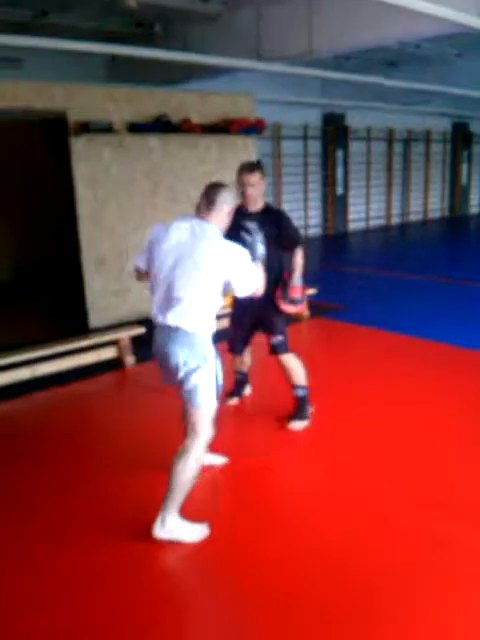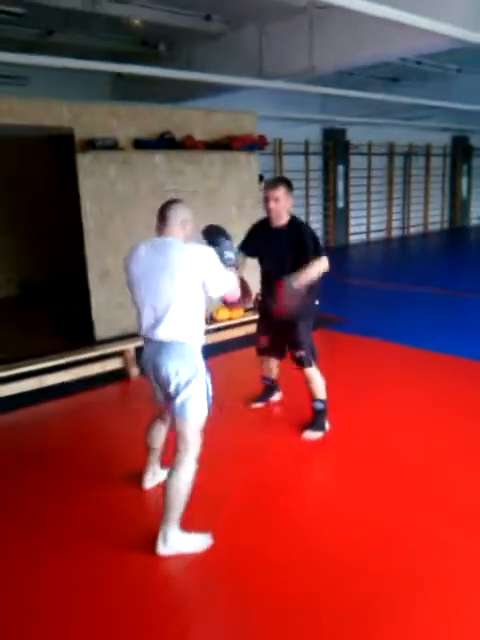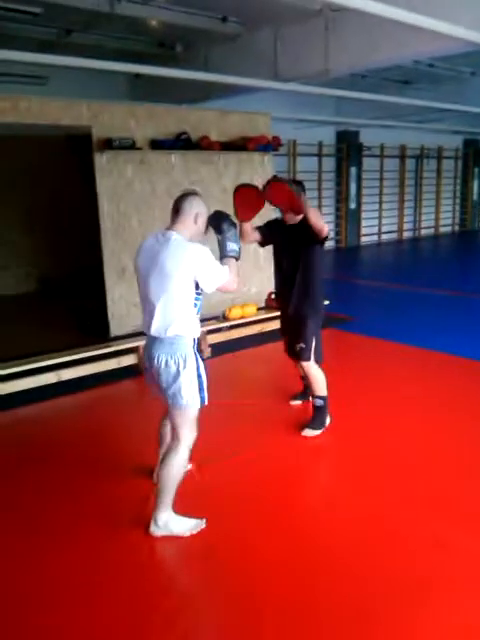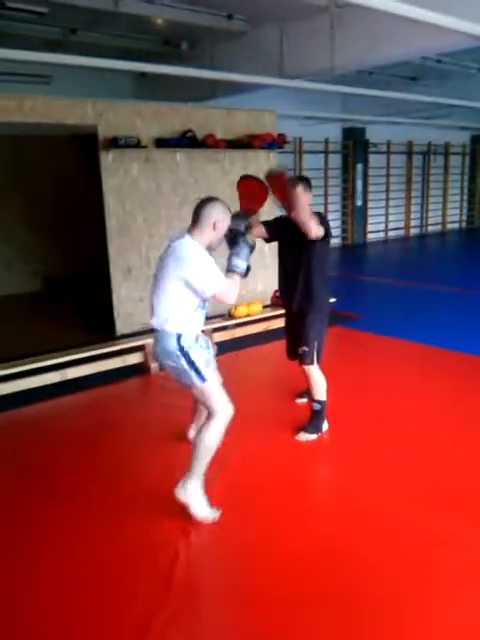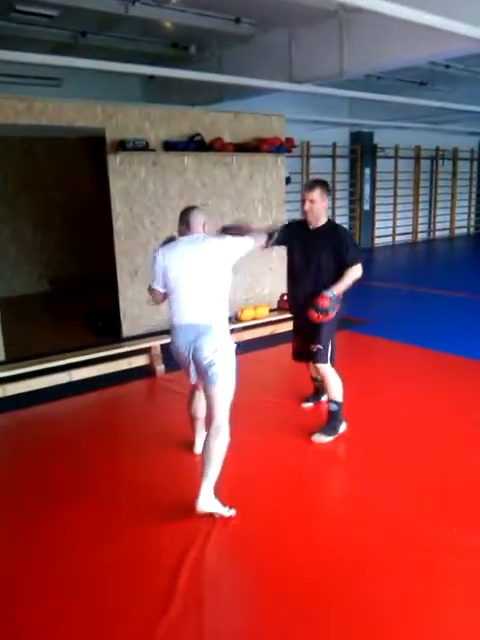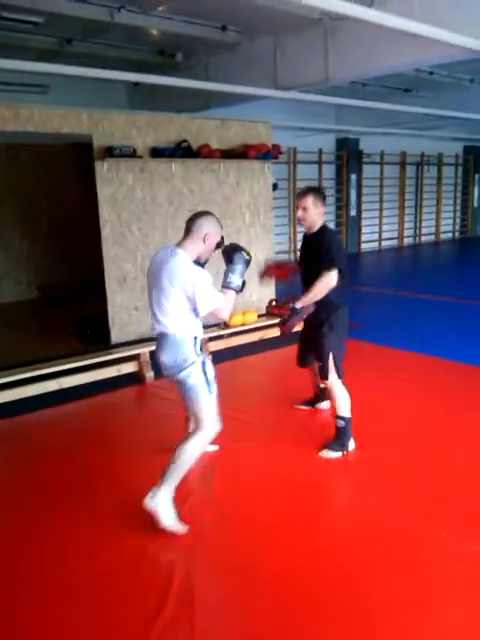
dt=0.3s
person 1, frame 1
left shoulder: (162, 232)
right shoulder: (229, 252)
left elbow: (142, 273)
right elbow: (256, 288)
right wrist: (256, 247)
left hip: (162, 336)
right hip: (193, 343)
left knee: (191, 399)
right knee: (201, 433)
left ankle: (194, 456)
right ankle: (168, 521)
person 1, frame 2
left shoulder: (136, 256)
right shoulder: (198, 253)
right elbow: (233, 293)
left hip: (152, 351)
right hip: (183, 355)
left knee: (167, 412)
right knee: (189, 447)
left ankle: (152, 472)
right ankle: (169, 536)
person 1, frame 3
left shoulder: (148, 245)
right shoulder: (193, 254)
right elbow: (230, 283)
right wrist: (230, 242)
left hip: (155, 345)
right hip: (177, 350)
left knee: (174, 412)
right knee: (185, 437)
left ankle: (164, 464)
right ankle: (163, 517)
person 1, frame 4
left shoulder: (182, 246)
right shoulder: (193, 256)
right elbow: (227, 295)
right wrist: (239, 257)
left hip: (183, 336)
right hip: (178, 342)
left knee: (211, 385)
right knee: (223, 410)
left ankle: (197, 429)
right ankle: (192, 485)
person 1, frame 5
left shoulder: (162, 254)
right shoulder: (219, 245)
left elbow: (156, 298)
right elbow: (257, 240)
right wrist: (233, 234)
left hip: (180, 336)
right hip: (213, 336)
left knee: (199, 385)
right knee: (221, 417)
left ankle: (199, 439)
right ankle: (207, 495)
person 1, frame 6
left shoulder: (161, 256)
right shoulder: (192, 273)
right elbow: (223, 311)
left wrist: (200, 261)
right wrist: (236, 270)
left hip: (167, 344)
right hip: (185, 349)
left knee: (196, 398)
right knee: (210, 426)
left ankle: (194, 447)
right ankle: (161, 496)
person 2, frame 1
left shoulder: (277, 218)
right shoulder: (232, 219)
left elbow: (296, 249)
left wrist: (296, 277)
left hip: (270, 297)
right hip: (243, 296)
left knee: (283, 351)
right knee: (238, 345)
left ankle: (303, 403)
right ankle: (242, 383)
person 2, frame 2
left shoulder: (302, 231)
right shoulder: (259, 230)
left elbow: (322, 263)
right elbow: (243, 255)
left wrist: (297, 280)
left hip: (297, 309)
right hip: (269, 305)
left knee: (306, 364)
right knee: (267, 351)
left ankle: (321, 417)
right ankle: (271, 388)
person 2, frame 3
left shoulder: (310, 228)
right shoulder: (276, 227)
left elbow: (324, 229)
right elbow: (248, 237)
left wrist: (302, 207)
right wrist: (244, 216)
left hip: (308, 304)
right hip: (287, 303)
left knee: (307, 359)
right knee: (296, 355)
left ankle: (322, 412)
right ankle: (308, 389)
person 2, frame 4
left shoulder: (316, 222)
right shoulder: (282, 224)
left elbow: (314, 231)
right elbow: (256, 230)
left wrist: (296, 199)
left hip: (313, 304)
right hip: (292, 302)
left knee: (309, 362)
right knee: (300, 356)
left ankle: (319, 418)
right ankle: (314, 388)
person 2, frame 5
left shoulder: (339, 235)
right shoulder: (294, 229)
left elbow: (357, 269)
right elbow: (269, 239)
left wrist: (334, 291)
right hip: (300, 306)
left knee: (323, 362)
right knee: (307, 355)
left ankle: (336, 420)
right ankle: (320, 390)
person 2, frame 6
left shoulder: (328, 240)
right shoulder: (309, 238)
left elbow: (329, 279)
left wrist: (298, 306)
right wrist: (289, 269)
left hip: (329, 316)
right hip: (312, 314)
left knee: (331, 377)
right knee: (311, 362)
left ankle: (344, 438)
right ankle: (321, 397)
